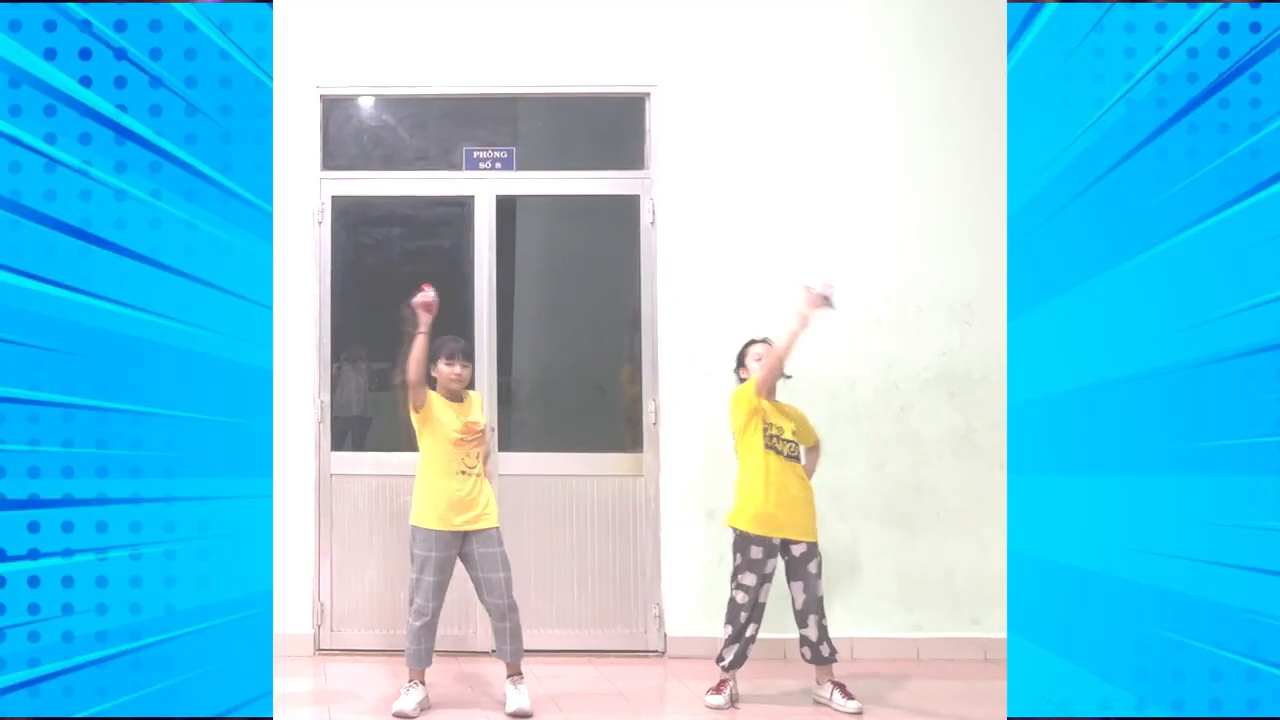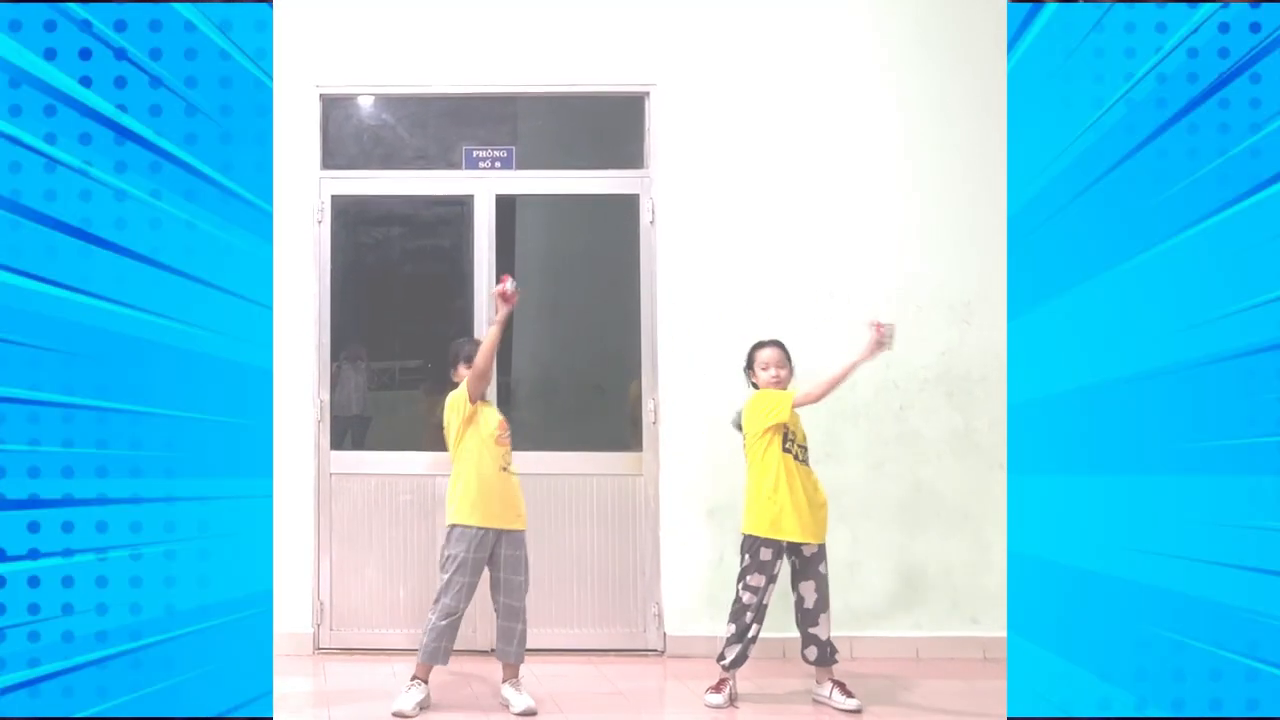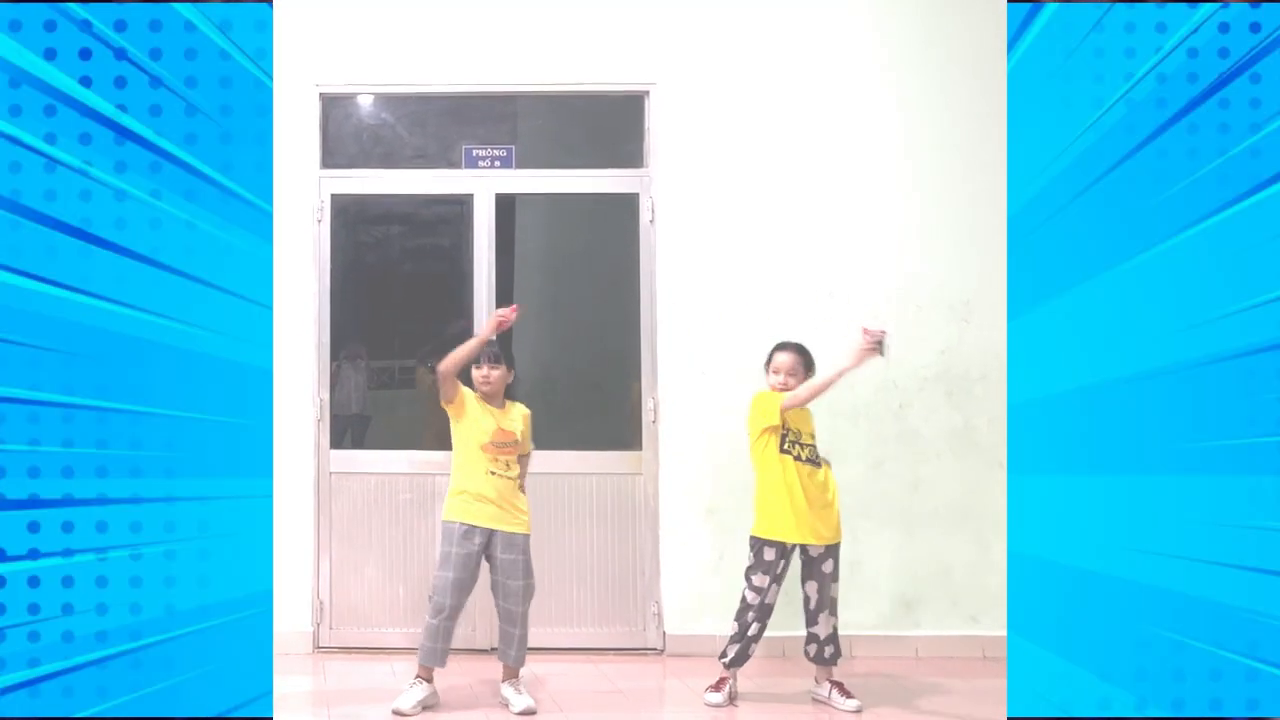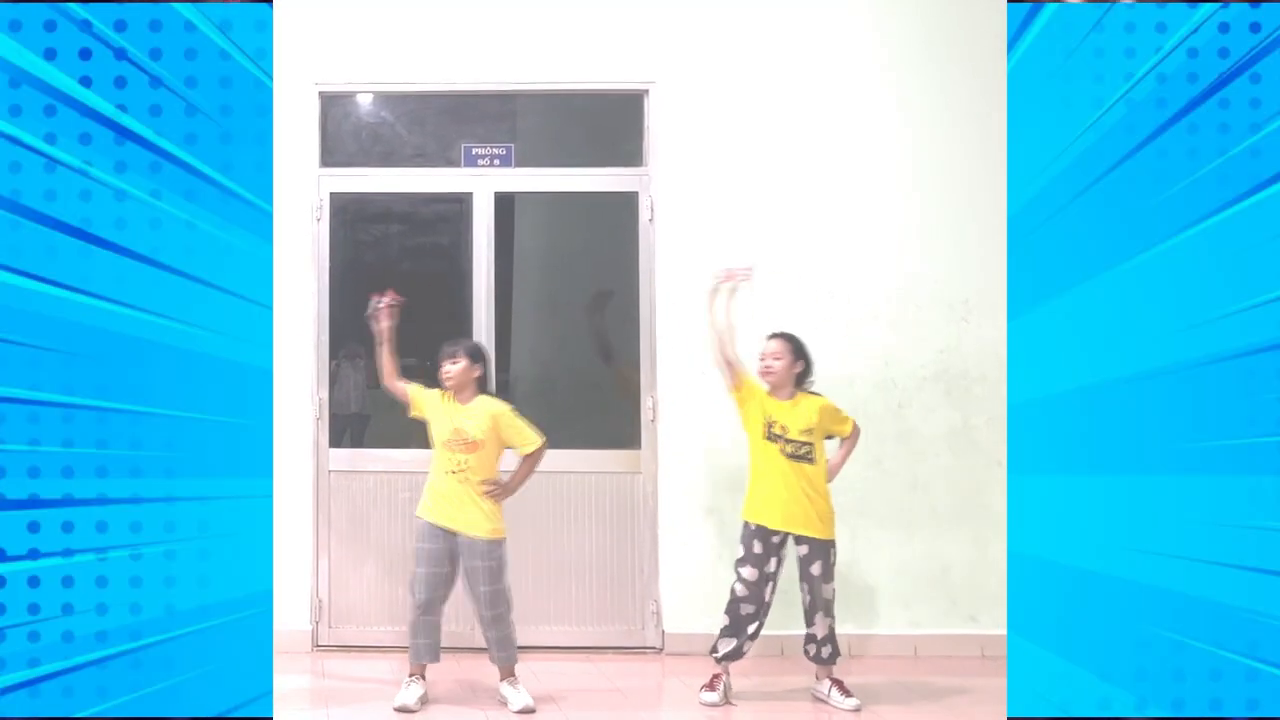
dt=0.3s
person 1, frame 1
left shoulder: (475, 402)
right shoulder: (425, 405)
right elbow: (412, 378)
left wrist: (483, 454)
right wrist: (423, 327)
left hip: (481, 521)
right hip: (434, 522)
left knee: (501, 599)
right knee: (424, 604)
left ankle: (514, 679)
right ankle: (415, 685)
person 1, frame 2
left shoulder: (488, 407)
right shoulder: (459, 402)
right elbow: (480, 367)
right wrist: (501, 317)
left hip: (509, 519)
right hip: (471, 520)
left knee: (513, 603)
right knee: (451, 602)
left ankle: (510, 682)
right ankle: (419, 683)
person 1, frame 3
left shoulder: (521, 414)
right shoulder: (461, 403)
right elbow: (444, 370)
left wrist: (520, 477)
right wrist: (486, 334)
left hip: (511, 522)
right hip: (464, 518)
left knee: (514, 604)
right knee: (445, 601)
left ankle: (510, 681)
right ankle: (423, 682)
person 1, frame 4
left shoulder: (495, 411)
right shoulder: (434, 402)
left elbow: (536, 447)
right elbow: (391, 382)
left wrist: (511, 486)
right wrist: (385, 332)
left hip: (480, 523)
right hip: (435, 519)
left knee: (492, 605)
right knee: (425, 599)
left ankle: (508, 679)
right ankle: (415, 679)
person 2, frame 1
left shoulder: (792, 414)
right shoulder: (743, 400)
left elbow: (813, 445)
right elbow: (763, 374)
left wrist: (807, 471)
right wrist: (803, 319)
left hip: (799, 522)
right hip: (757, 521)
left knee: (810, 602)
right knee: (745, 600)
left ankle: (825, 683)
right ankle: (727, 679)
person 2, frame 2
left shoulder: (789, 414)
right shoulder: (759, 404)
right elbow: (813, 394)
right wrist: (861, 356)
left hip: (807, 523)
right hip: (767, 524)
left knee: (814, 602)
right knee: (750, 600)
left ankle: (824, 681)
right ankle: (726, 678)
person 2, frame 3
left shoulder: (804, 415)
right shoulder: (763, 404)
right elbow: (796, 398)
left wrist: (822, 472)
right wrist: (850, 362)
left hip: (821, 525)
right hip: (775, 525)
left knee: (823, 602)
right knee: (756, 600)
left ankle: (825, 680)
right ankle: (727, 676)
person 2, frame 4
left shoulder: (819, 407)
right shoulder: (751, 398)
left elbow: (852, 432)
right elbow: (725, 355)
left wrist: (834, 466)
right wrist: (721, 300)
left hip: (813, 519)
right hip: (764, 518)
left knee: (820, 598)
right knee: (747, 594)
left ankle: (825, 678)
right ankle: (721, 673)
